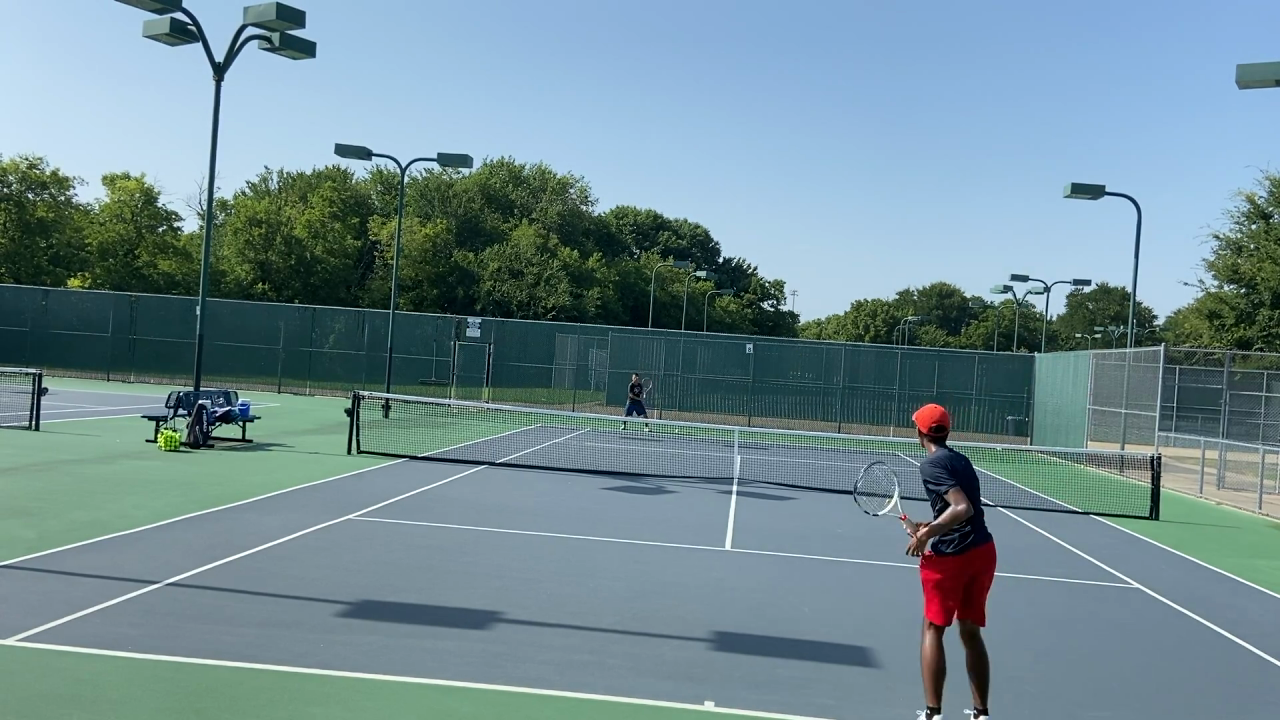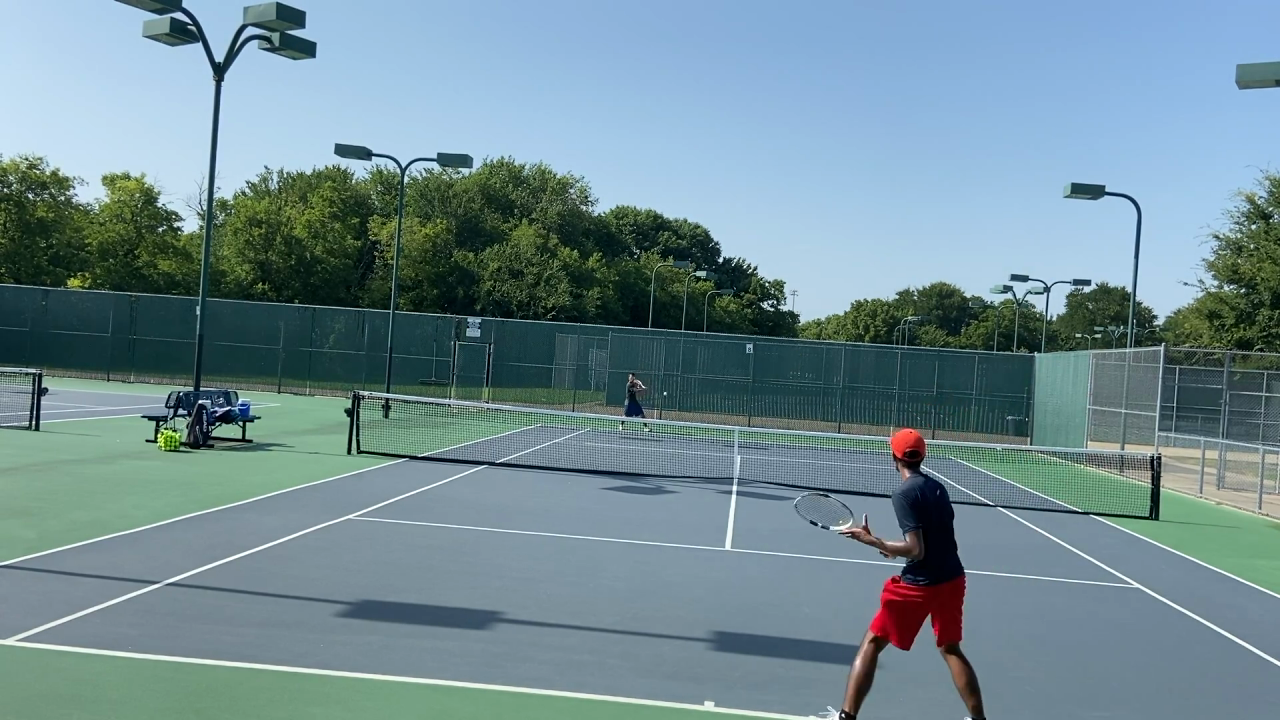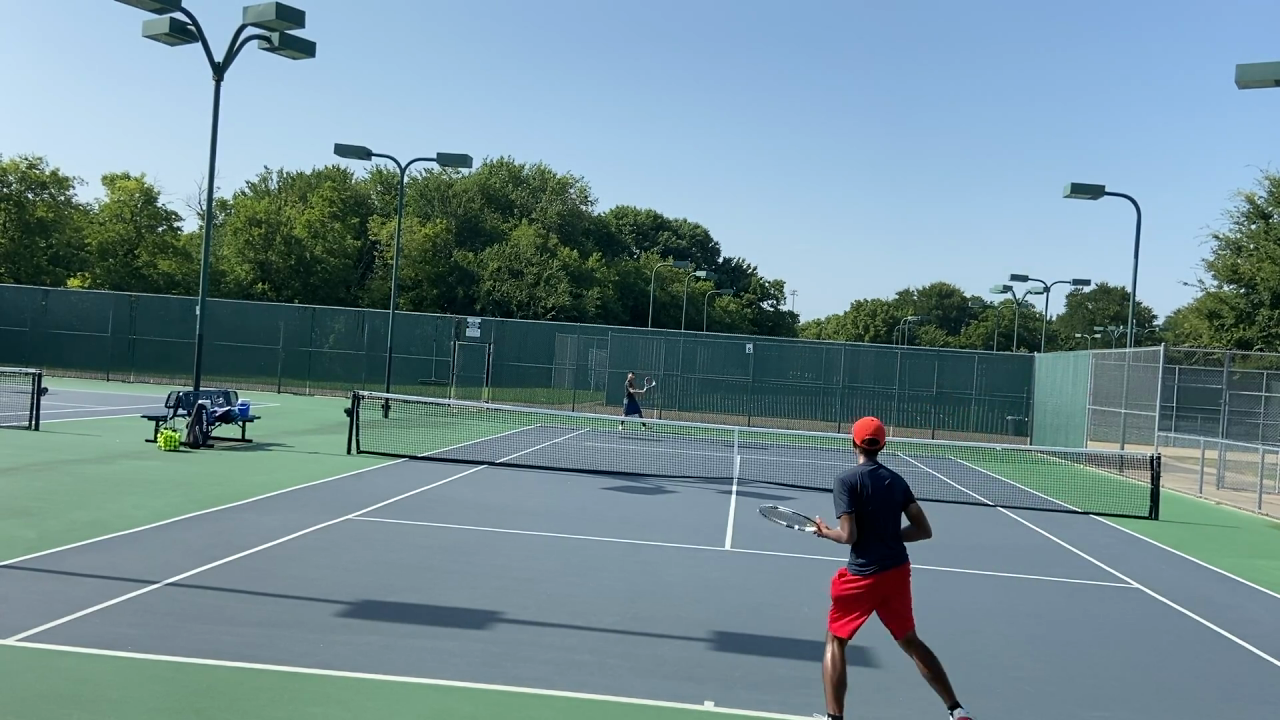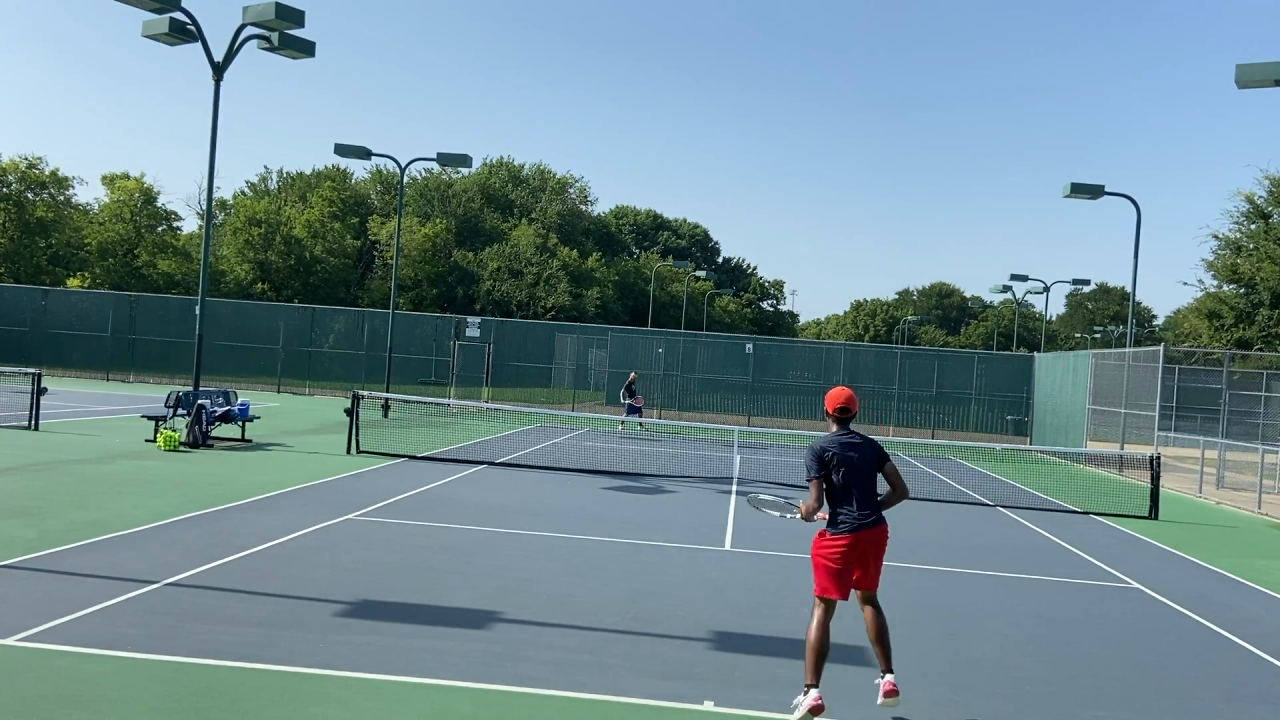
dt=0.2s
person 1, frame 1
left shoulder: (932, 464)
right shoulder: (962, 460)
left elbow: (963, 509)
left wrist: (926, 533)
right wrist: (927, 529)
left hip: (952, 556)
right hip: (983, 550)
left knee: (933, 631)
right knee: (971, 633)
person 1, frame 2
left shoulder: (904, 494)
right shoulder: (939, 488)
left elbow: (916, 551)
left wrist: (873, 541)
left hip: (920, 585)
right hip: (954, 581)
left knee: (871, 645)
right knee: (951, 650)
person 1, frame 3
left shoulder: (845, 481)
right shoulder: (897, 482)
left elbow: (848, 535)
right elbow: (924, 530)
left wrist: (826, 532)
left hip: (862, 576)
right hip: (898, 570)
left knee: (835, 643)
right knee: (911, 643)
person 1, frame 4
left shoulder: (818, 448)
right shoulder: (872, 446)
left elbow: (815, 504)
right elbow: (901, 491)
left wrist: (806, 514)
left hip: (840, 536)
right hip: (874, 531)
left knee: (822, 611)
right knee: (869, 601)
left ankle: (812, 692)
right ankle: (888, 677)
